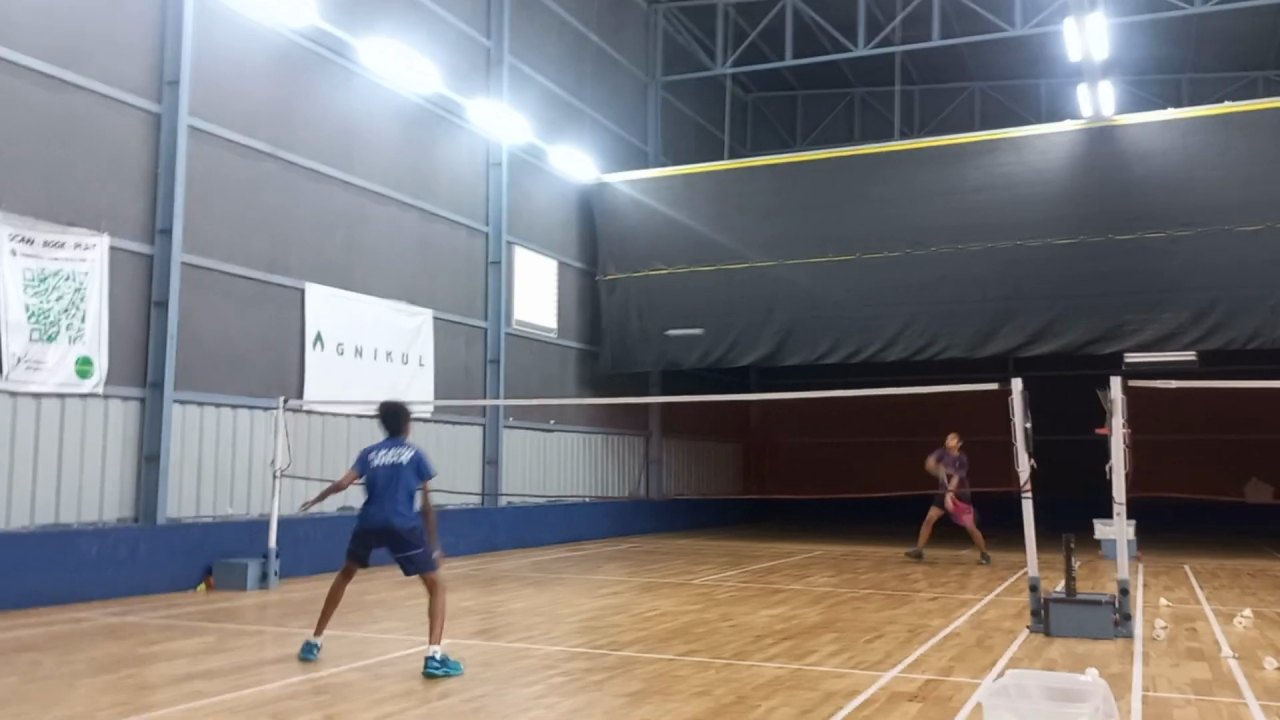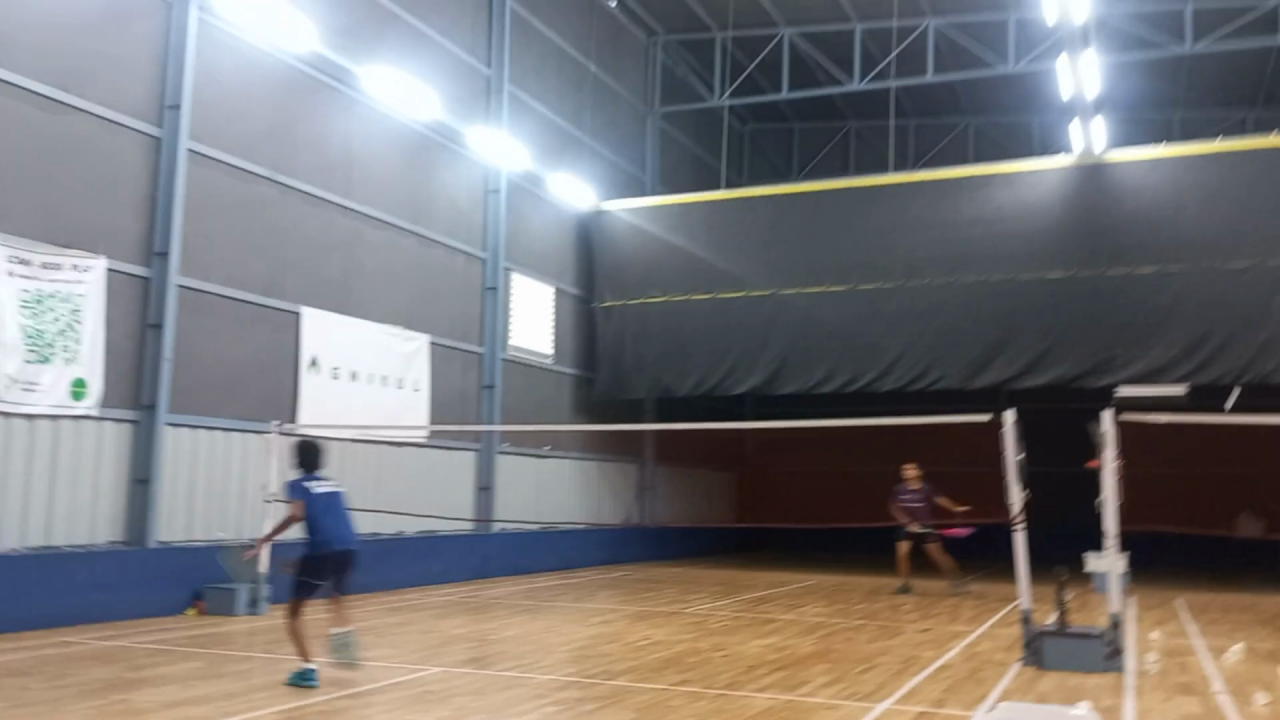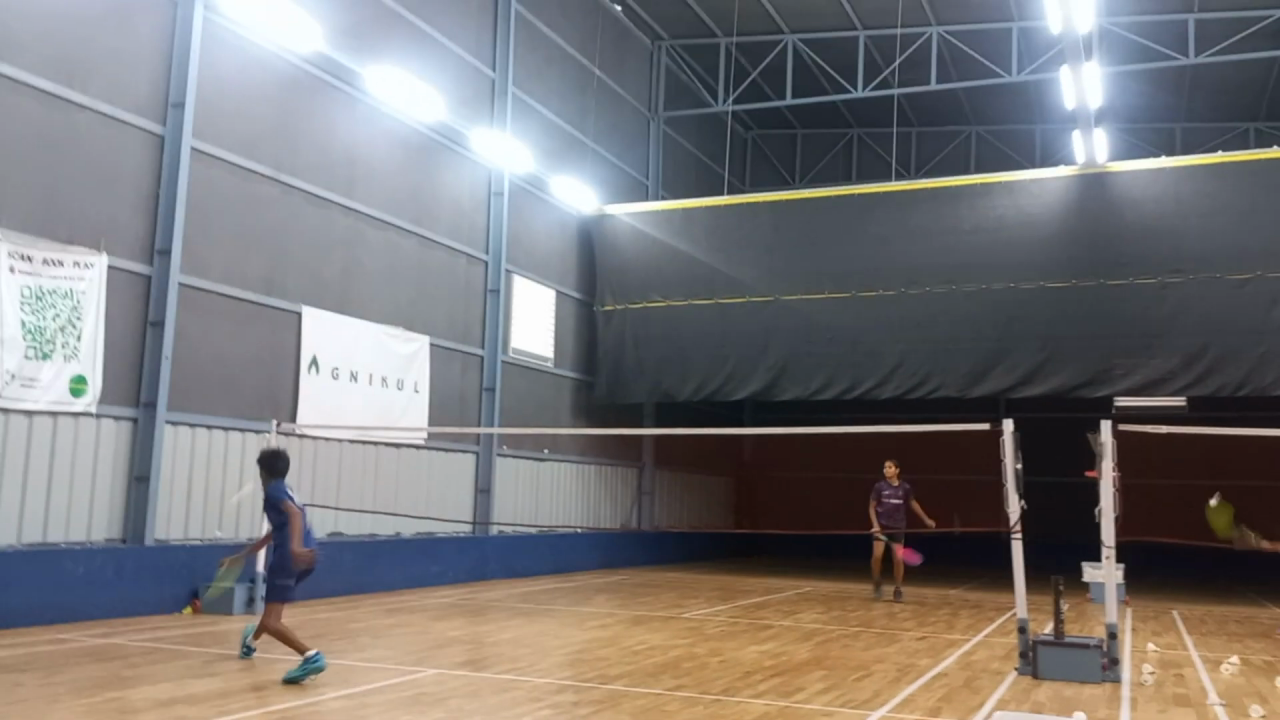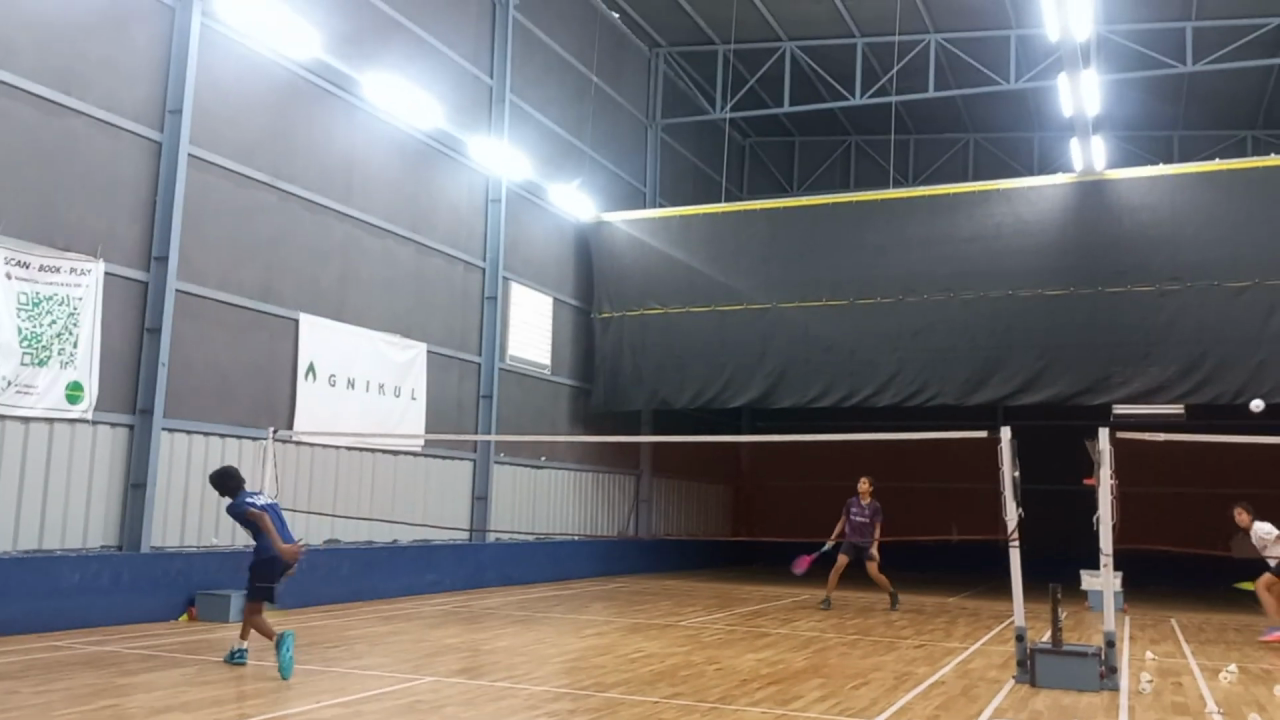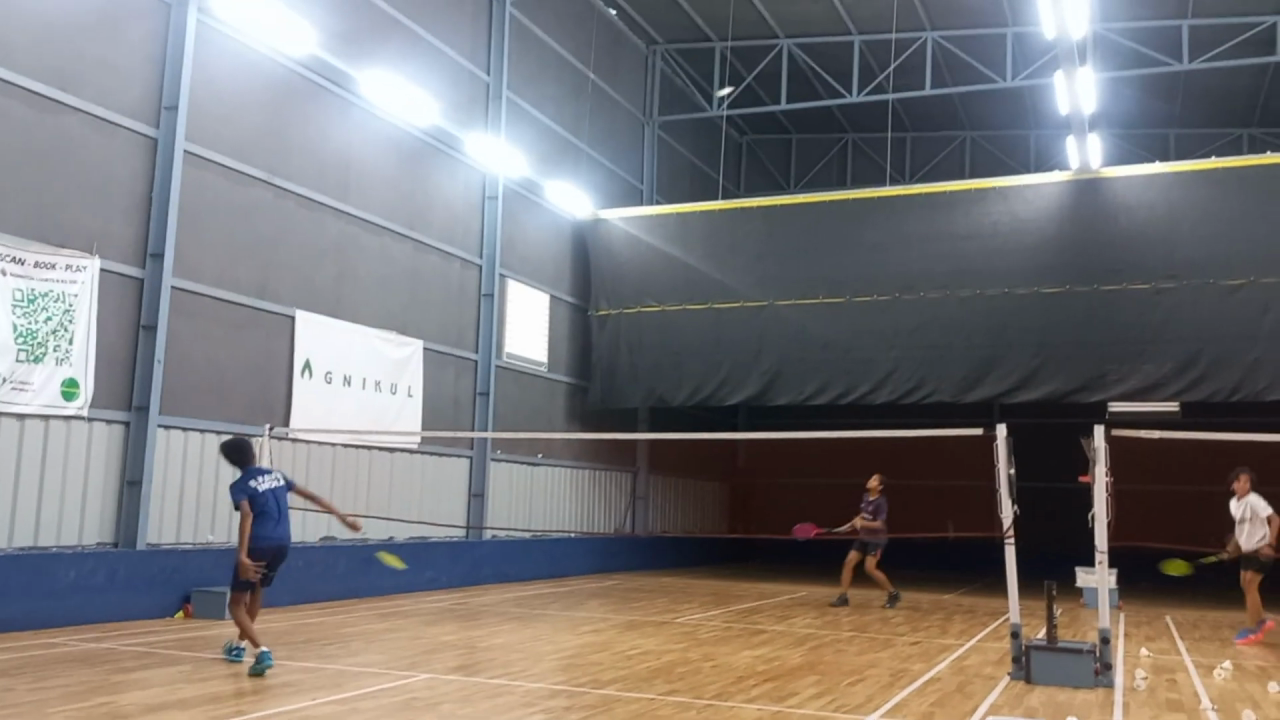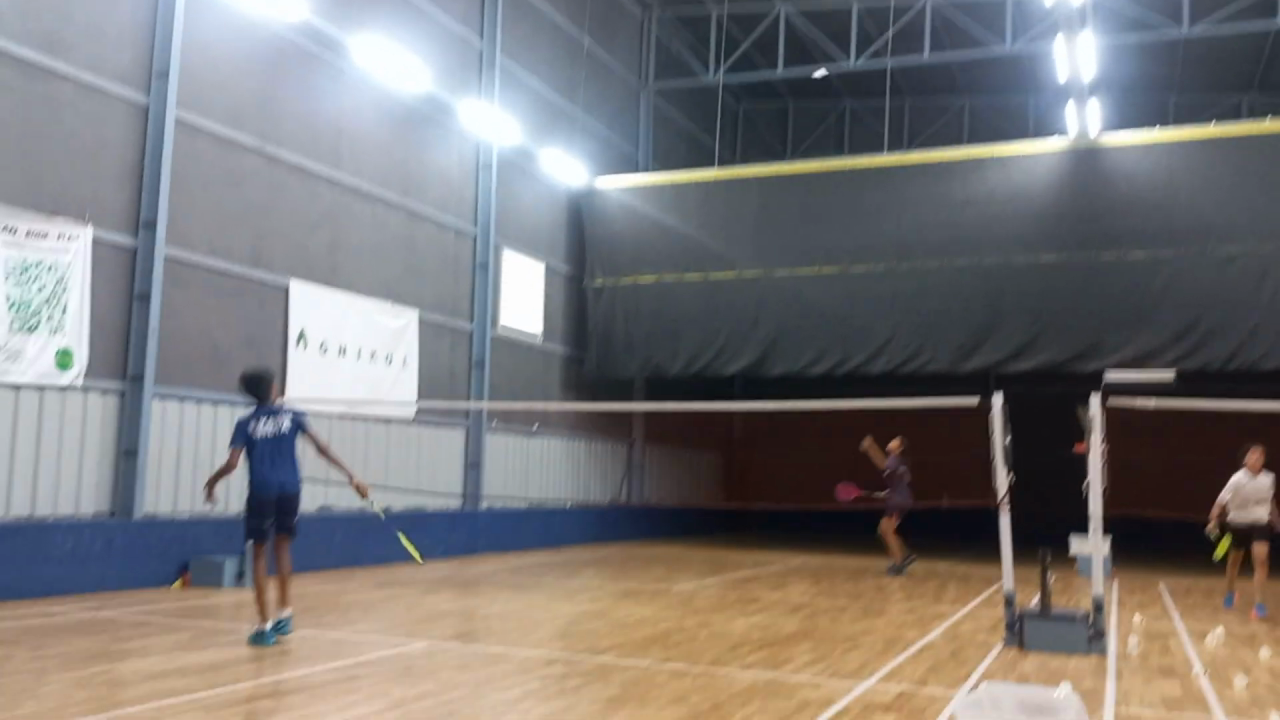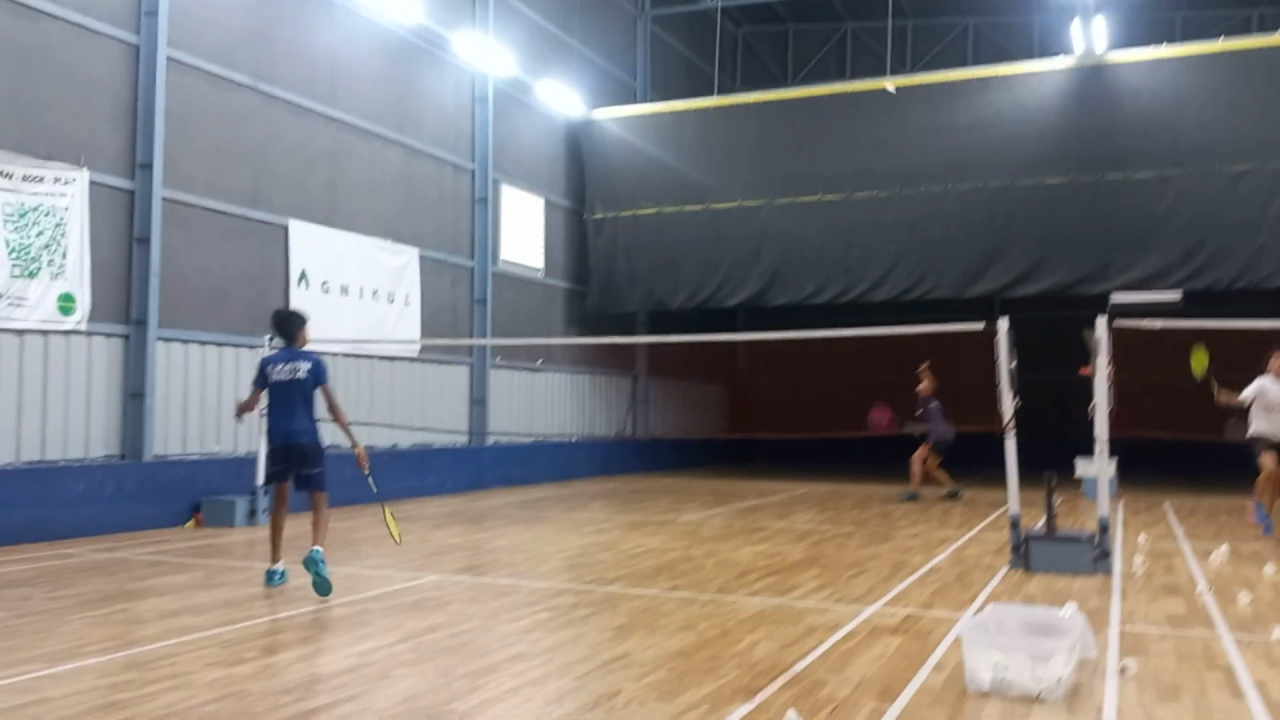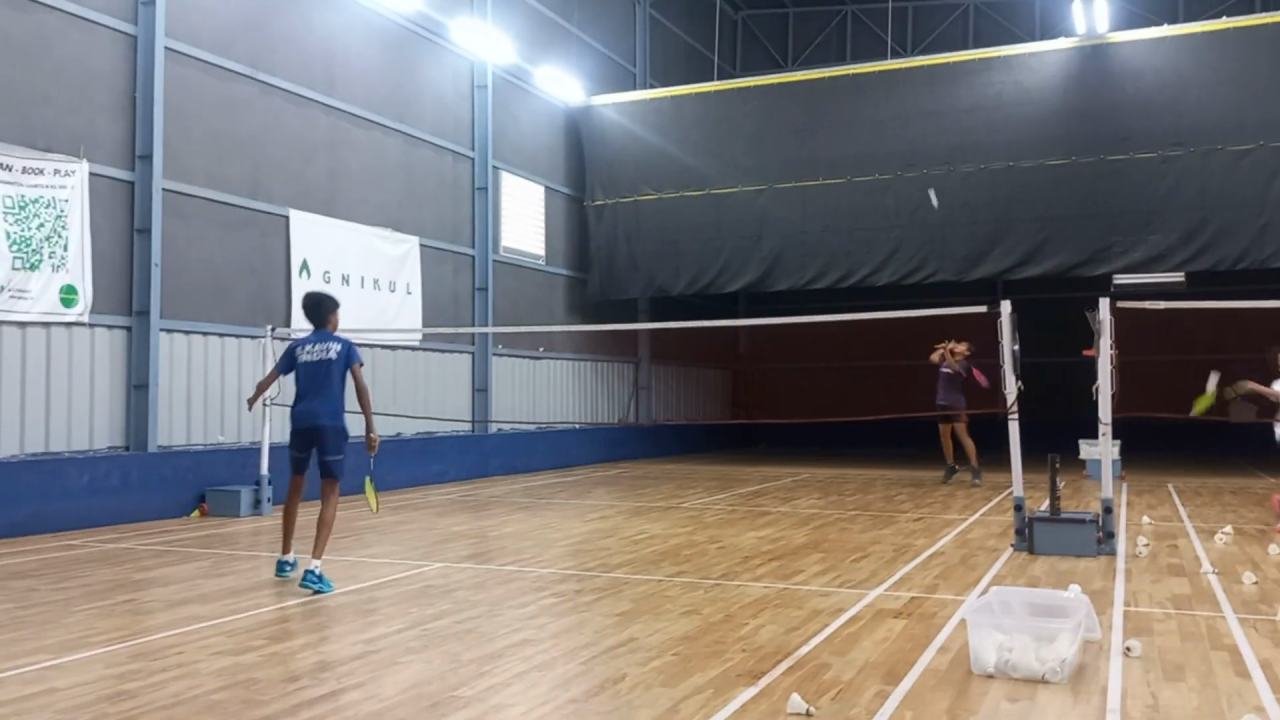
dt=0.3s
person 1, frame 1
left shoulder: (369, 453)
right shoulder: (415, 454)
left elbow: (343, 484)
right elbow: (426, 503)
left wrist: (318, 498)
right wrist: (434, 544)
left hip: (368, 523)
right hip: (402, 525)
left knee: (344, 576)
right knee: (436, 587)
left ankle: (314, 641)
right ankle: (434, 657)
person 1, frame 2
left shoulder: (298, 485)
right shoulder: (335, 486)
left elbow: (296, 514)
left wrist: (263, 540)
right wrist: (301, 562)
left hip: (323, 548)
right hip: (349, 547)
left knee: (294, 612)
right knee: (337, 596)
left ankle: (308, 668)
right ankle: (342, 631)
person 1, frame 3
left shoulder: (274, 490)
right shoulder: (283, 490)
left elbow: (295, 513)
right elbow: (273, 534)
left wrist: (295, 546)
right wrist: (240, 555)
left hip: (291, 555)
right hip: (304, 555)
left knee: (271, 621)
right knee: (273, 600)
left ankle: (311, 657)
right ankle: (251, 642)
person 1, frame 4
left shoulder: (235, 506)
right shoulder: (261, 497)
left elbow: (261, 517)
left wrist: (279, 546)
left hip: (270, 554)
right hip: (286, 551)
left knee: (254, 614)
right knee: (253, 597)
left ankle: (280, 639)
right ankle: (240, 648)
person 1, frame 5
left shoulder: (240, 486)
right shoulder: (276, 475)
left elbow: (247, 515)
right elbow: (310, 496)
left wrist: (242, 555)
right wrist: (342, 517)
left hip: (259, 545)
right hip: (282, 543)
left knee: (236, 603)
right knee: (256, 590)
left ankle: (262, 651)
right ankle: (239, 645)
person 1, frame 6
left shoulder: (246, 424)
right shoulder: (291, 415)
left elbow: (231, 464)
right elbow: (321, 448)
left wrist: (212, 481)
right wrist: (351, 476)
left hip: (261, 493)
right hip: (289, 489)
left knee: (259, 555)
right knee: (282, 547)
left ankle: (265, 625)
right ankle: (284, 615)
person 1, frame 7
left shoulder: (268, 364)
right shoulder: (313, 362)
left elbow: (250, 405)
right elbow: (332, 406)
left wrist: (239, 408)
right wrist: (354, 442)
left hip: (278, 439)
right hip: (306, 439)
left knee: (281, 500)
right knee: (320, 503)
left ankle: (276, 567)
right ankle: (316, 552)
person 1, frame 8
left shoulder: (297, 347)
right shoulder: (345, 346)
left elbow: (267, 382)
right elbow: (360, 387)
left wrist: (254, 397)
right wrist: (370, 427)
left hip: (301, 423)
right hip: (330, 423)
left knee: (295, 490)
right knee: (330, 495)
left ankle: (286, 558)
right ankle: (314, 568)
